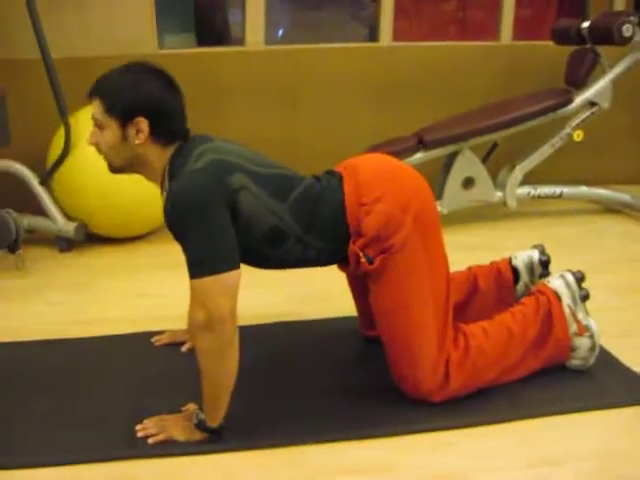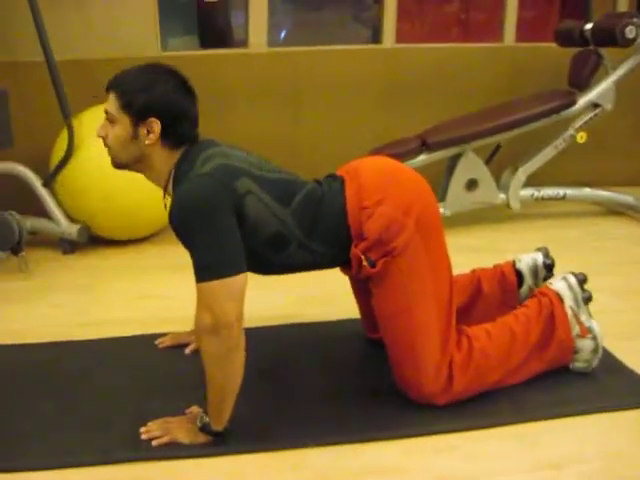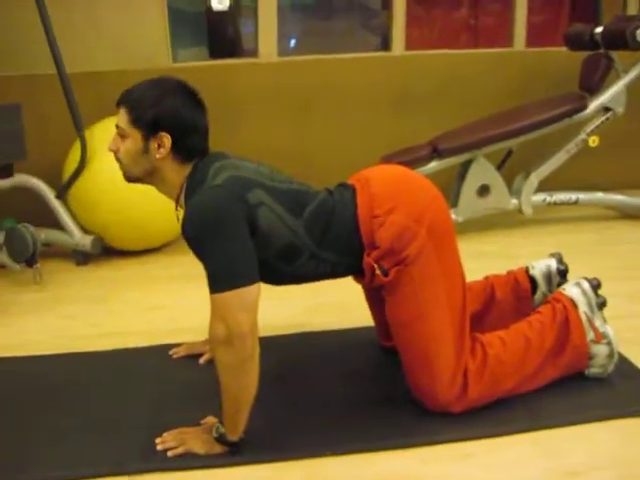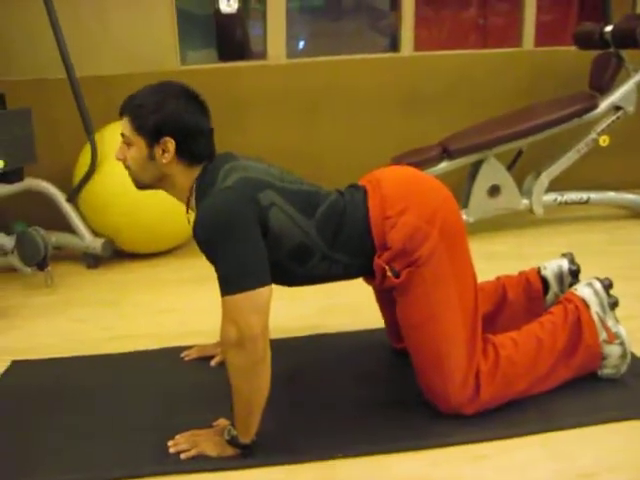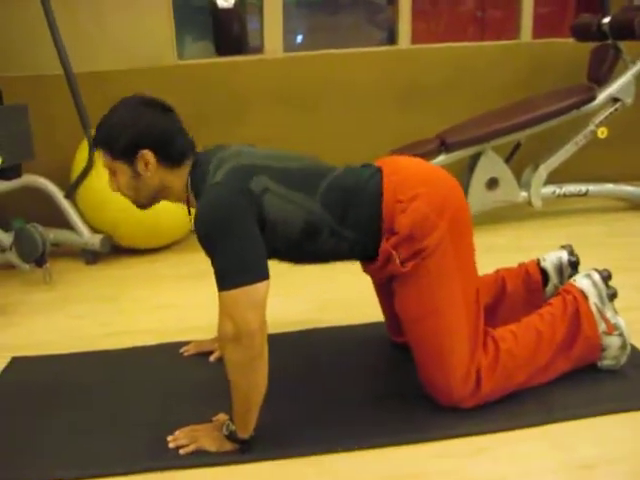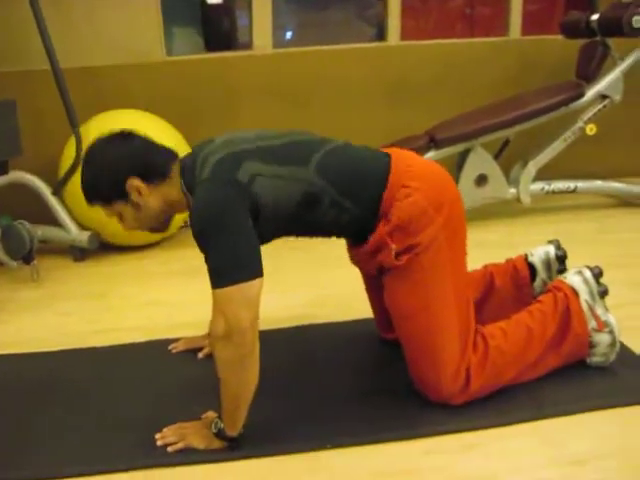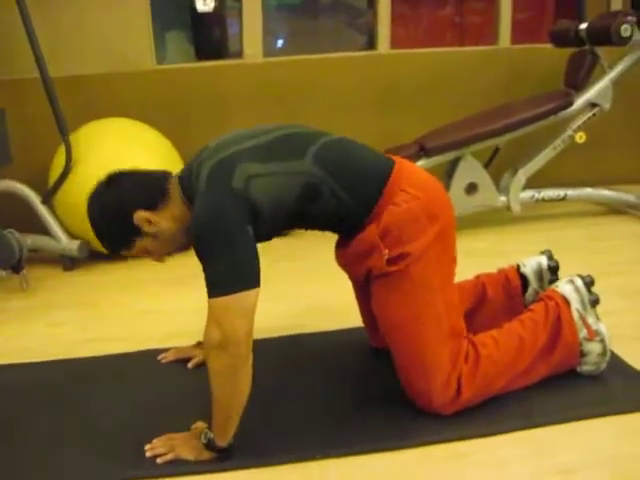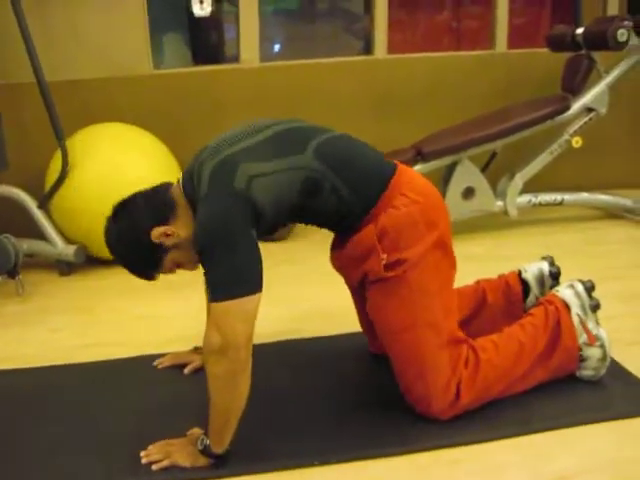
dt=0.2s
person 1, frame 1
left shoulder: (190, 194)
right shoulder: (196, 158)
left elbow: (218, 320)
left wrist: (206, 423)
right wrist: (198, 327)
left hip: (383, 212)
right hip: (369, 184)
left knee: (428, 374)
right knee: (382, 328)
left ankle: (556, 315)
right ankle: (513, 276)
person 1, frame 2
left shoulder: (197, 198)
right shoulder: (199, 164)
left elbow: (224, 324)
left wrist: (211, 425)
right wrist: (202, 328)
left hip: (385, 214)
right hip: (372, 189)
left knee: (430, 378)
right knee: (385, 328)
left ankle: (557, 314)
right ankle: (516, 278)
person 1, frame 3
left shoulder: (208, 210)
right shoulder: (210, 176)
left elbow: (239, 334)
left wrist: (227, 435)
right wrist: (218, 338)
left hip: (397, 222)
right hip: (383, 196)
left knee: (446, 385)
right knee: (401, 338)
left ankle: (572, 322)
right ankle: (531, 284)
person 1, frame 4
left shoulder: (220, 213)
right shoulder: (219, 176)
left elbow: (250, 338)
left wrist: (238, 437)
right wrist: (228, 341)
left hip: (409, 223)
right hip: (394, 197)
left knee: (458, 387)
right knee: (411, 339)
left ankle: (582, 320)
right ankle: (544, 285)
person 1, frame 5
left shoulder: (218, 206)
right shoulder: (214, 168)
left elbow: (248, 332)
left wrist: (237, 433)
right wrist: (228, 334)
left hip: (417, 213)
right hip: (398, 186)
left knee: (457, 380)
right knee: (412, 331)
left ankle: (580, 312)
right ankle: (542, 278)
person 1, frame 6
left shoulder: (212, 203)
right shoulder: (203, 167)
left elbow: (239, 331)
left wrist: (224, 430)
right wrist: (220, 331)
left hip: (410, 207)
right hip: (393, 180)
left knee: (446, 376)
right knee: (399, 326)
left ankle: (571, 310)
right ankle: (530, 273)
person 1, frame 7
left shoulder: (212, 212)
right shoulder: (200, 179)
left elbow: (233, 341)
left wrist: (214, 441)
right wrist: (210, 343)
left hip: (403, 216)
right hip: (386, 196)
left knee: (438, 386)
right knee: (389, 335)
left ankle: (564, 319)
right ankle: (523, 283)
person 1, frame 8
left shoulder: (218, 216)
right shoulder: (201, 182)
left elbow: (233, 346)
left wrist: (210, 448)
right wrist: (207, 348)
left hip: (399, 221)
right hip: (377, 210)
left knee: (437, 390)
right knee: (390, 341)
left ankle: (564, 323)
right ankle: (523, 288)
